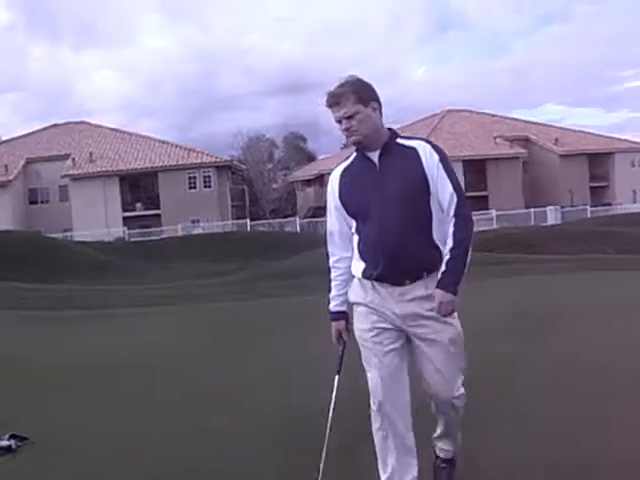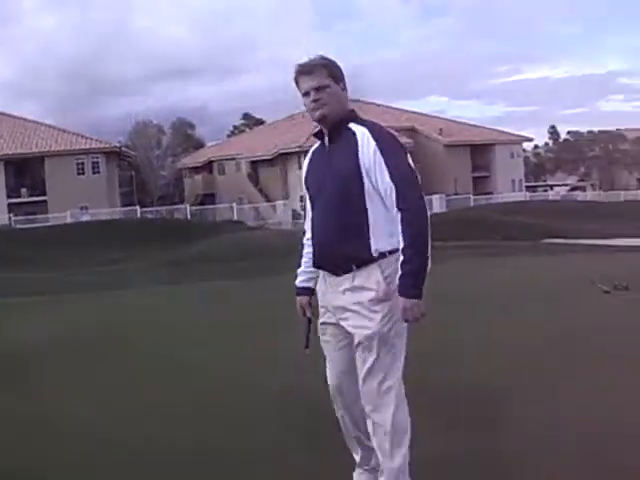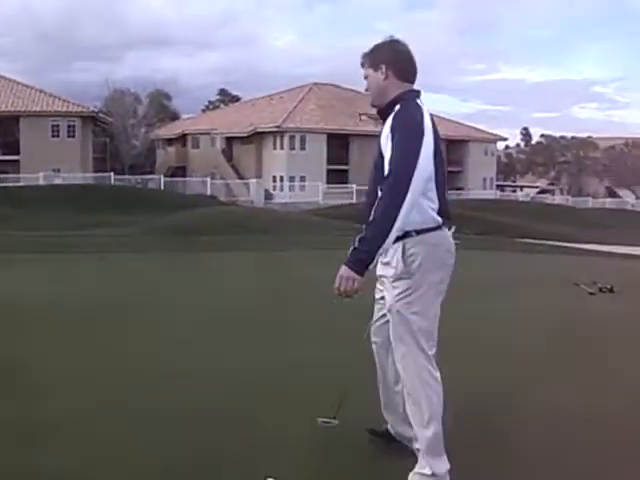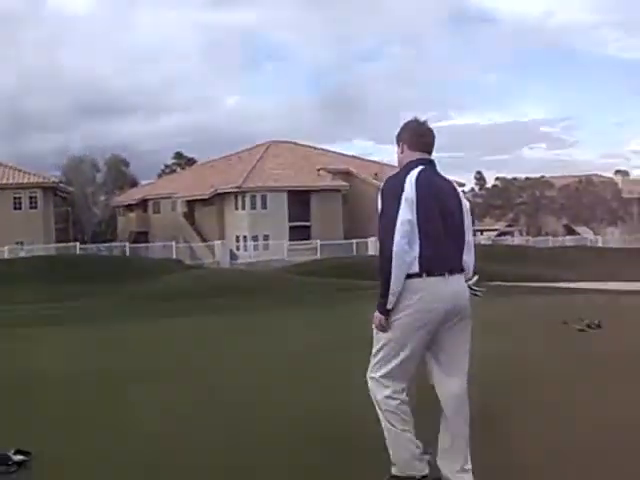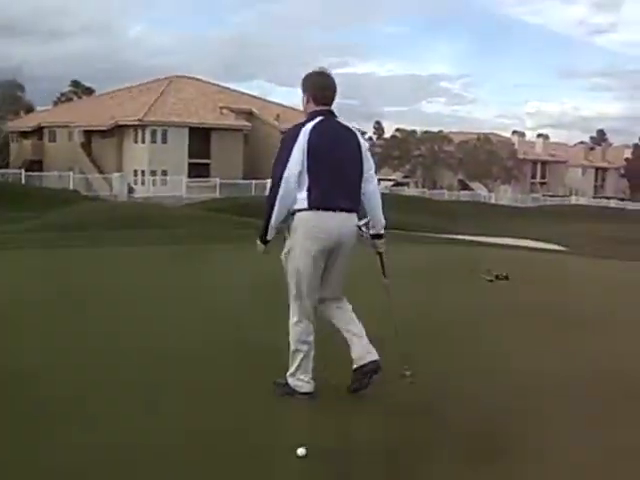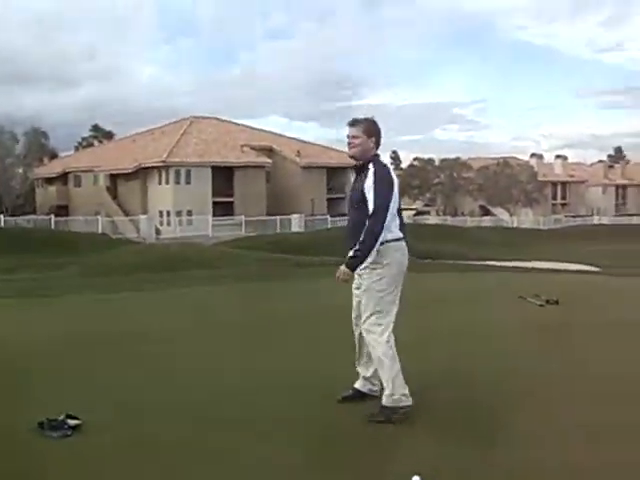
dt=0.5s
person 1, frame 1
left shoulder: (424, 154)
right shoulder: (341, 178)
left elbow: (459, 218)
right elbow: (340, 247)
left wrist: (450, 282)
right wrist: (338, 307)
left hip: (428, 291)
right hip: (372, 298)
left knee: (445, 388)
right knee: (385, 400)
left ankle: (446, 447)
person 1, frame 2
left shoulder: (373, 140)
right shoulder: (313, 156)
left elbow: (410, 210)
left wrist: (410, 285)
right wrist: (305, 284)
left hip: (375, 283)
right hip: (331, 287)
left knee: (380, 391)
right knee: (341, 387)
person 1, frame 3
left shoulder: (407, 119)
right shoulder: (403, 118)
left elbow: (396, 196)
left wrist: (357, 261)
left hip: (415, 253)
right hip: (401, 251)
left knee: (414, 359)
right knee: (386, 342)
right ankle: (401, 427)
person 1, frame 4
left shoulder: (399, 182)
right shoulder: (451, 189)
left elbow: (395, 245)
right elbow: (467, 247)
left wrist: (385, 303)
left hip: (417, 291)
right hip: (456, 290)
left knee: (384, 380)
right knee: (453, 383)
person 1, frame 5
left shoulder: (298, 135)
right shoulder: (354, 137)
left elbow: (283, 186)
right elbow: (370, 186)
left wrist: (266, 234)
right wrist: (377, 230)
left hip: (310, 224)
right hip: (346, 224)
left knee: (302, 306)
right knee: (332, 300)
left ankle: (300, 381)
right ankle: (364, 357)
person 1, frame 6
left shoulder: (379, 174)
right shoulder: (359, 176)
left elbow: (378, 221)
left wrist: (354, 261)
right wrist: (353, 259)
left hip: (383, 257)
right hip: (366, 262)
left knee: (375, 326)
right knee: (363, 325)
left ankle: (396, 399)
right ankle: (367, 383)
